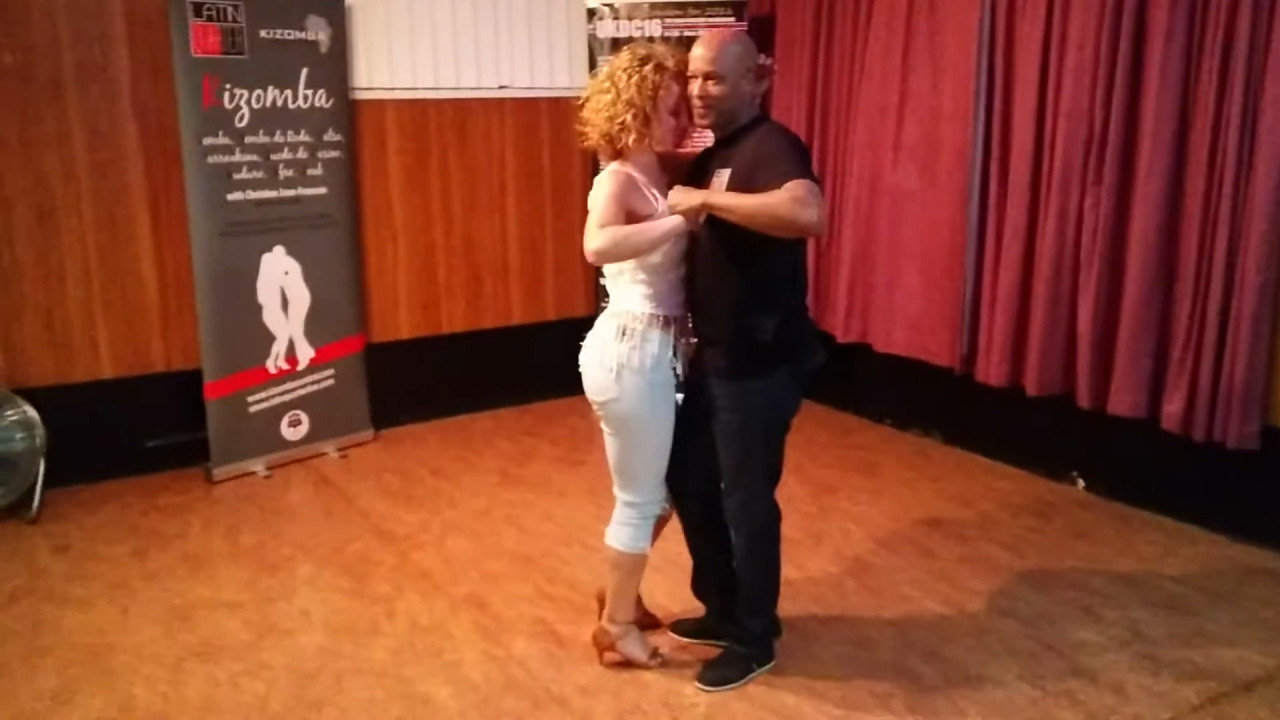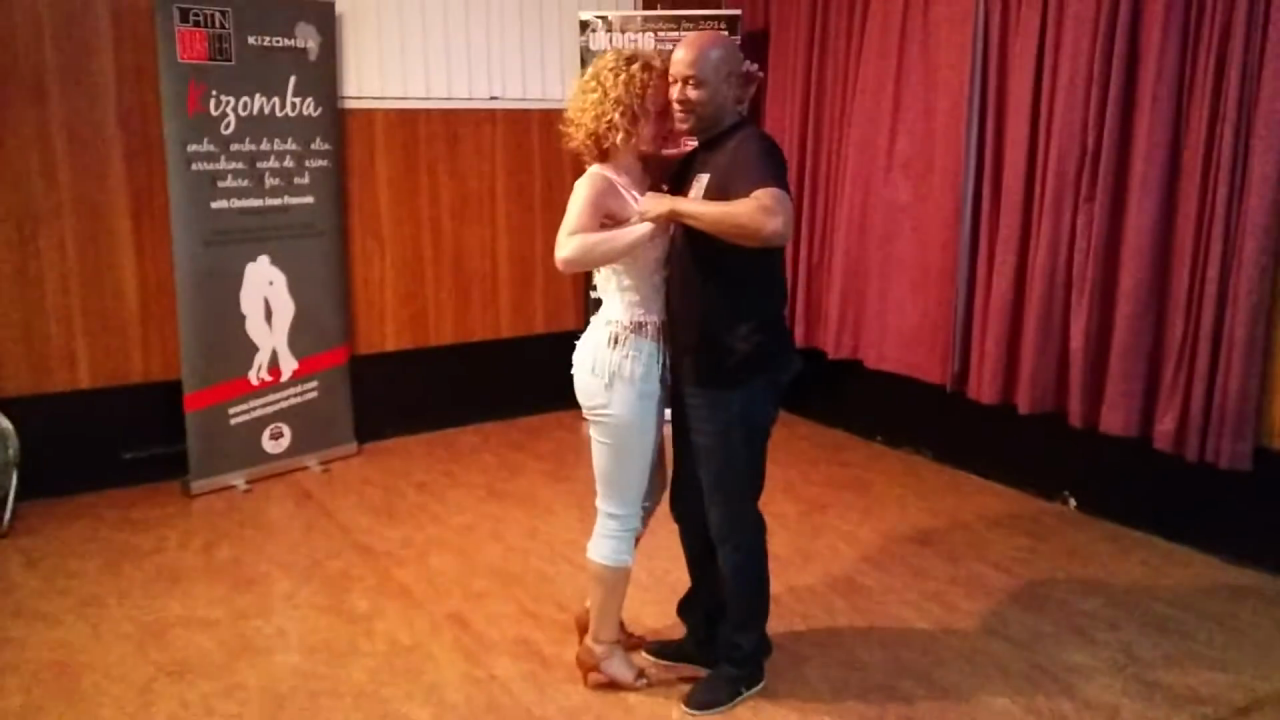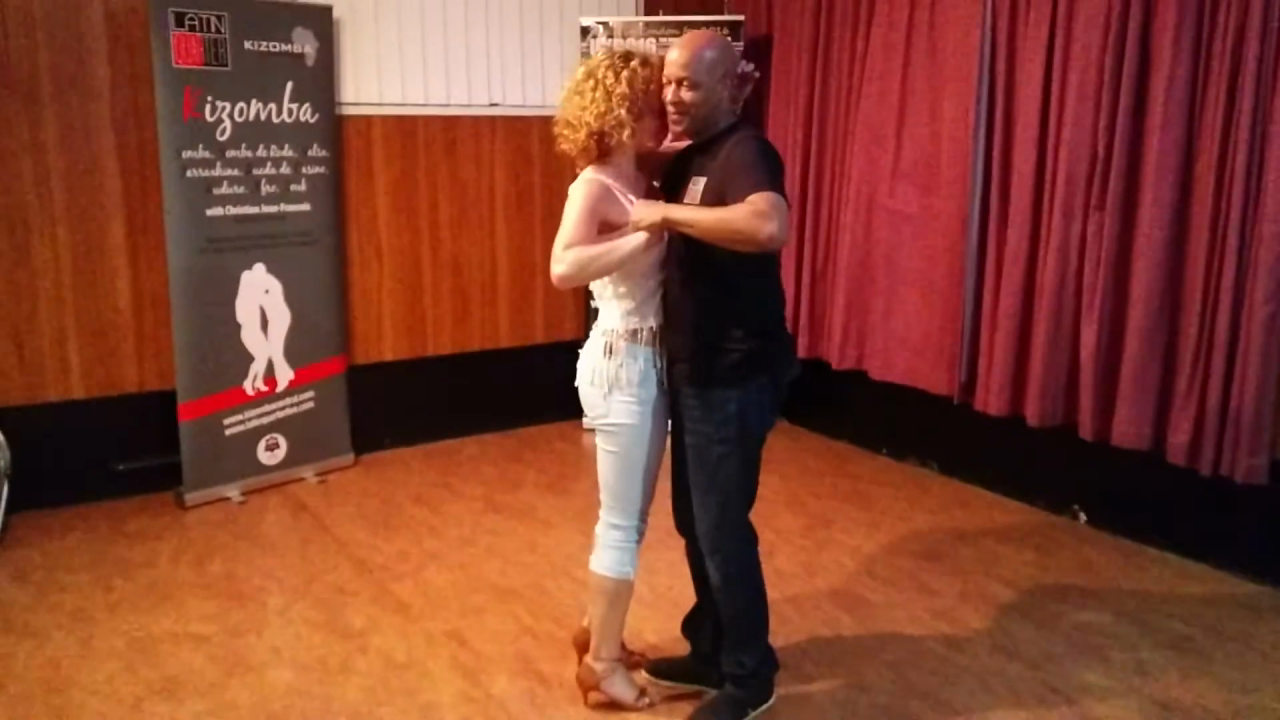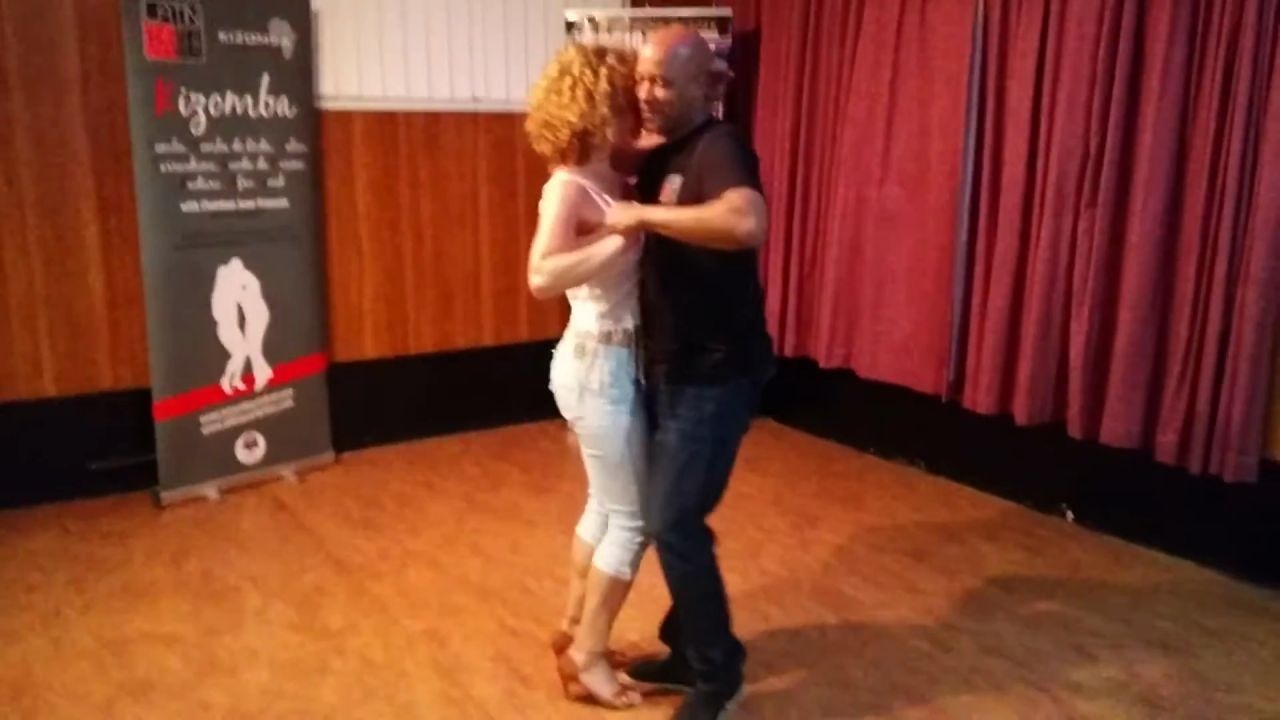
dt=0.3s
person 1, frame 1
left shoulder: (771, 146)
right shoulder: (712, 157)
left elbow: (807, 214)
left wrist: (707, 200)
left hip: (761, 360)
right hip: (716, 353)
left knee: (746, 502)
right knee: (688, 480)
left ankle: (754, 639)
right ankle: (723, 606)
person 1, frame 2
left shoulder: (749, 151)
right shoulder: (695, 159)
left elbow: (772, 223)
left wrist: (675, 206)
left hip: (739, 369)
right hip: (697, 364)
left knee: (731, 516)
right knee: (690, 506)
left ankle: (743, 660)
right ankle: (706, 633)
person 1, frame 3
left shoulder: (745, 153)
right shoulder: (687, 160)
left elbow: (768, 227)
left wrist: (668, 214)
left hip: (736, 375)
right hip: (695, 369)
left knee: (722, 530)
right knee: (693, 521)
right ankle: (710, 651)
person 1, frame 4
left shoulder: (719, 150)
right shoulder: (661, 157)
left elbow: (745, 223)
left wrist: (643, 215)
left hip: (714, 372)
right hip: (671, 367)
left knee: (673, 523)
right knee: (667, 518)
right ankle: (688, 651)
person 2, frame 1
left shoulder: (659, 174)
right shoulder: (618, 181)
right elbow: (599, 245)
right wrist: (683, 217)
left hip: (653, 348)
right hip: (629, 351)
left knee: (664, 485)
right knee: (639, 499)
left ankle: (621, 594)
right ankle: (616, 625)
person 2, frame 2
left shoulder: (646, 177)
right shoulder: (599, 184)
right elbow: (567, 254)
right wrist: (652, 224)
left hip: (644, 353)
right hip: (621, 354)
left knee: (646, 495)
right knee: (621, 509)
left ankle: (598, 612)
right ankle: (601, 644)
person 2, frame 3
left shoulder: (640, 180)
right shoulder: (594, 187)
right elbow: (564, 267)
right wrist: (647, 233)
left hip: (648, 358)
right hip: (622, 362)
left knee: (629, 509)
right knee: (624, 520)
left ankle: (595, 629)
right ankle: (602, 661)
person 2, frame 4
left shoulder: (614, 178)
right shoulder: (569, 188)
right elbow: (542, 277)
right wrist: (622, 236)
left hip: (619, 357)
right hip: (597, 361)
left knee: (606, 506)
right knee: (631, 518)
left ankle: (575, 627)
right ankle: (587, 655)
